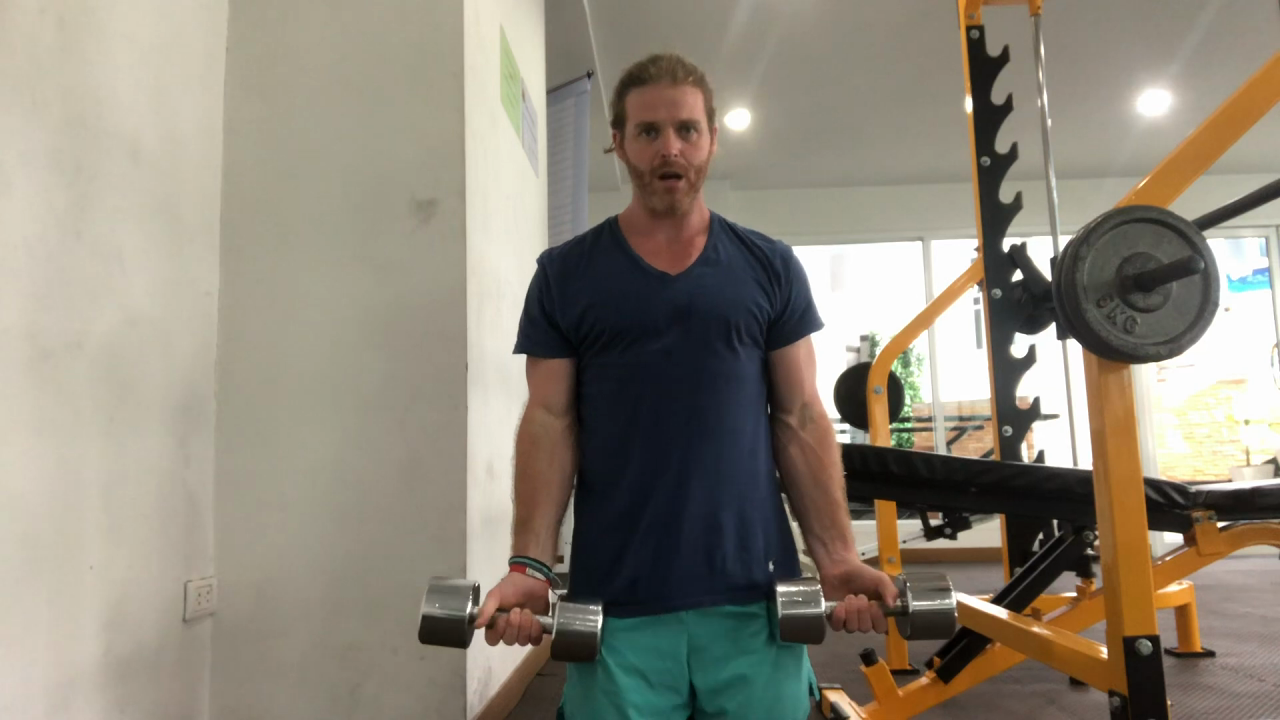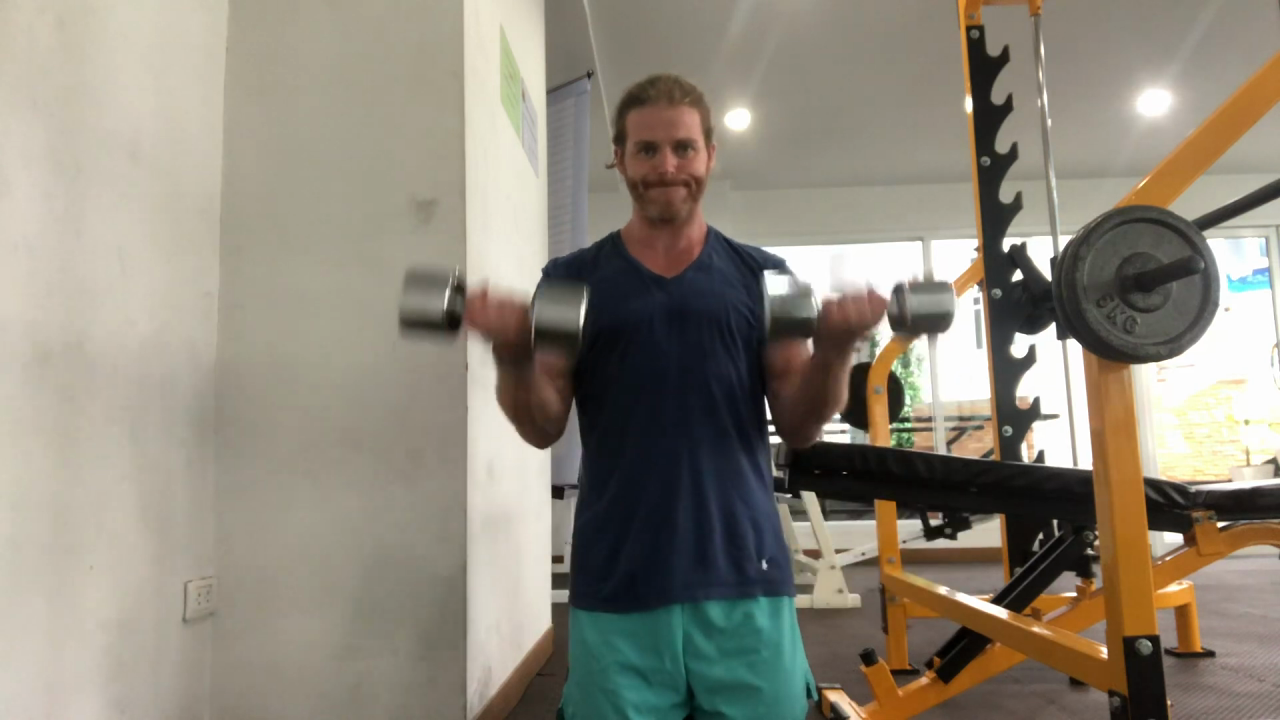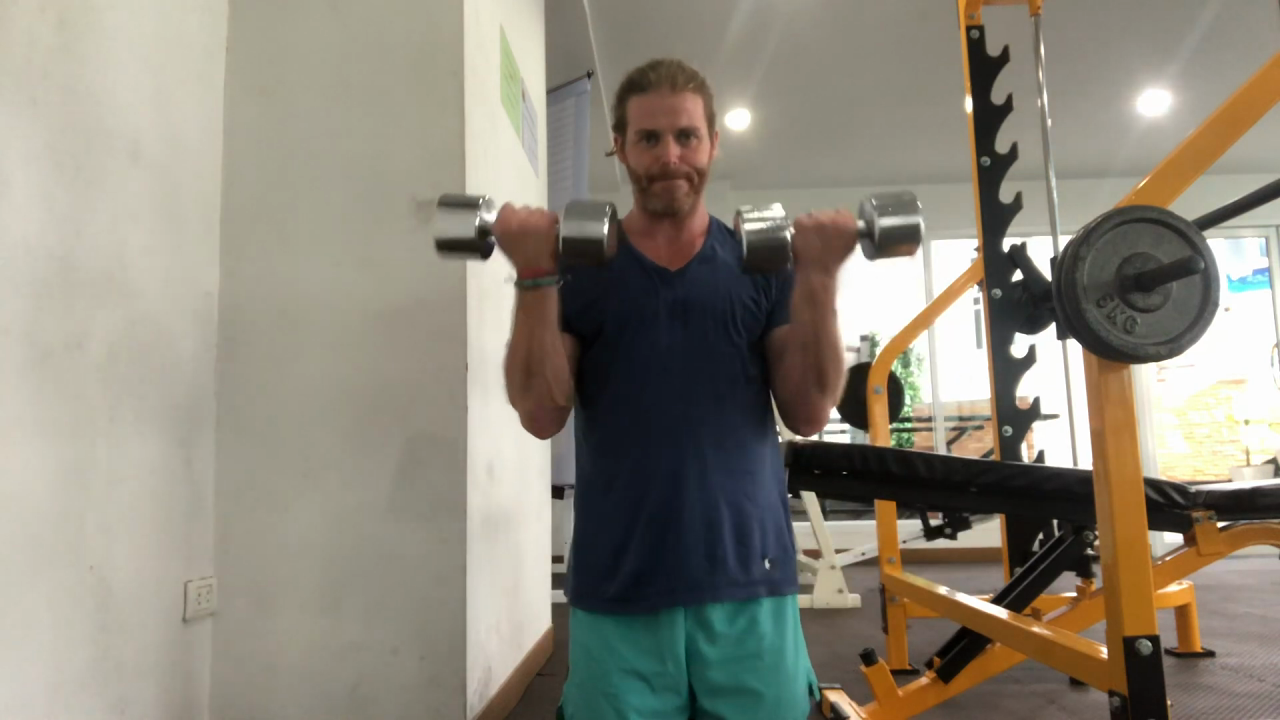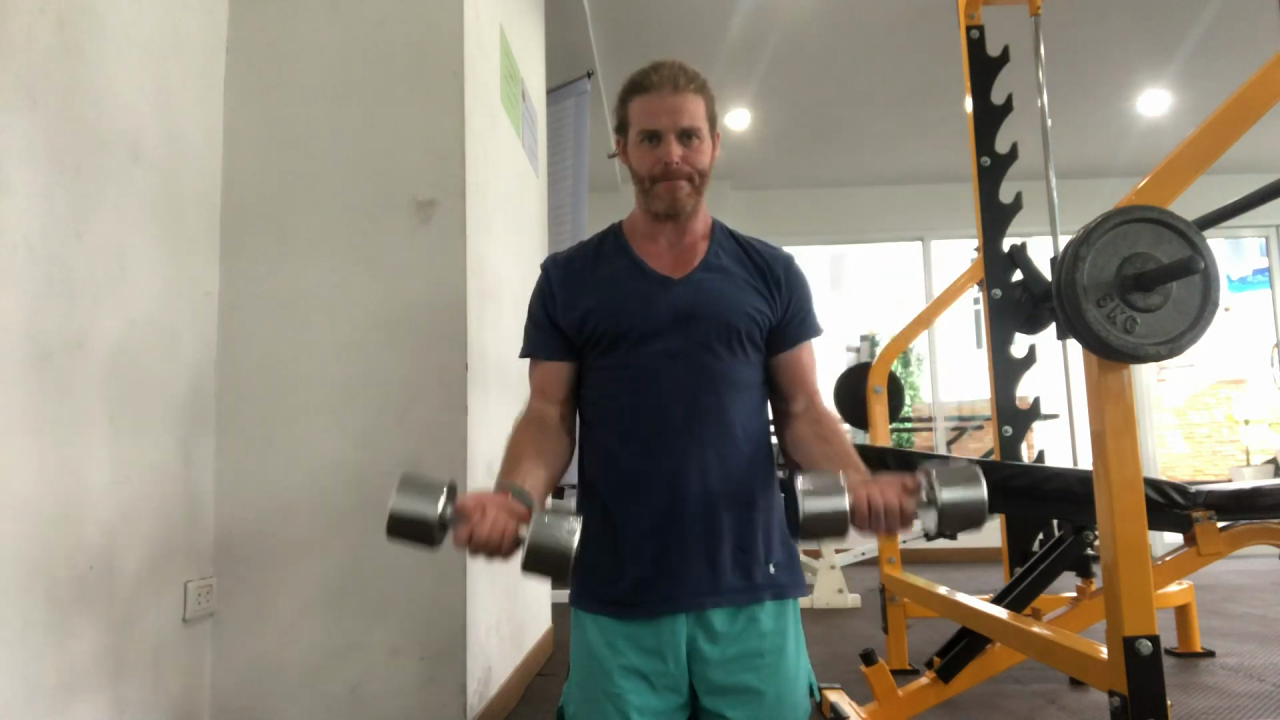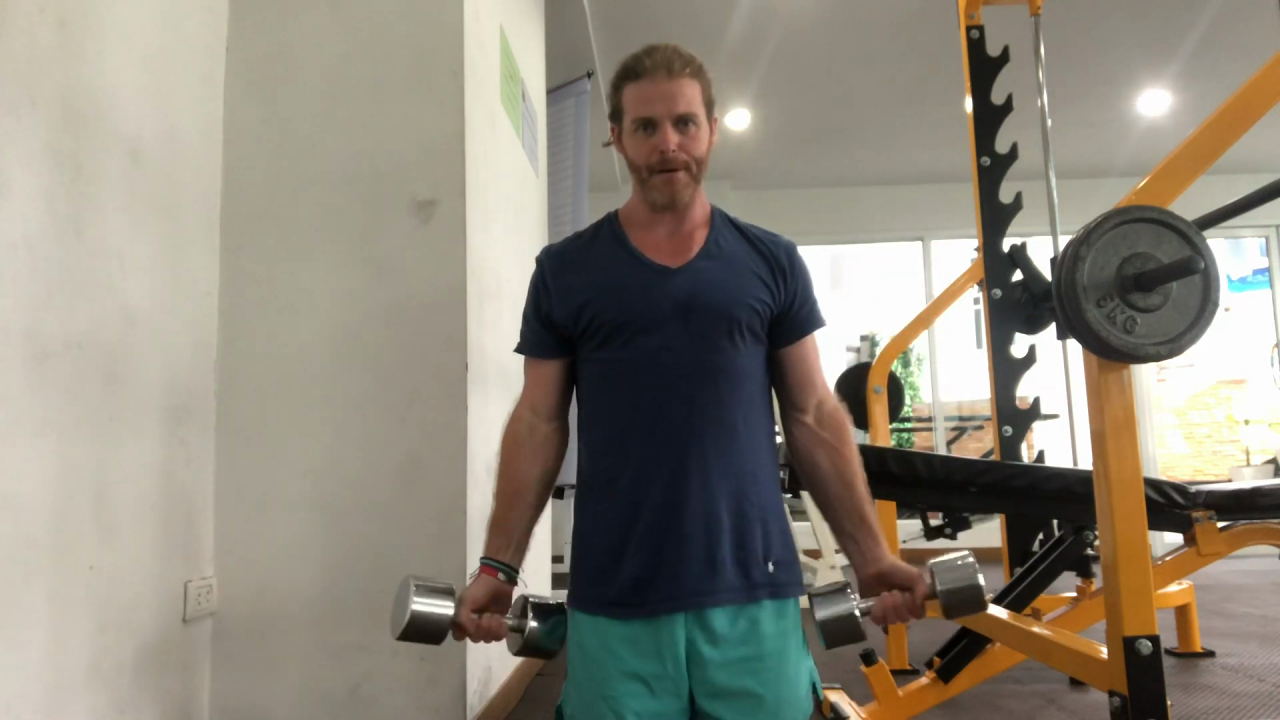
dt=0.7s
person 1, frame 1
left shoulder: (769, 267)
right shoulder: (565, 273)
left elbow: (800, 419)
right elbow: (551, 423)
left wrist: (838, 558)
right wrist: (530, 562)
left hip: (750, 589)
right hip: (616, 597)
person 1, frame 2
left shoulder: (761, 276)
right shoulder: (573, 279)
left elbow: (797, 422)
right elbow: (543, 424)
left wrist: (833, 349)
right wrist: (511, 355)
left hip: (744, 579)
right hip: (616, 587)
person 1, frame 3
left shoulder: (766, 265)
right shoulder: (574, 268)
left elbow: (807, 411)
right elbow: (541, 414)
left wrist: (820, 275)
right wrist: (533, 274)
left hip: (746, 576)
right hip: (617, 585)
person 1, frame 4
left shoulder: (770, 272)
right shoulder: (569, 277)
left elbow: (801, 411)
right elbow: (550, 415)
left wrist: (854, 483)
right wrist: (515, 495)
left hip: (750, 586)
right hip: (617, 594)
person 1, frame 5
left shoulder: (771, 262)
right shoulder: (564, 270)
left elbow: (813, 415)
right elbow: (539, 422)
left wrist: (870, 553)
right wrist: (498, 564)
left hip: (751, 587)
right hip: (615, 595)
